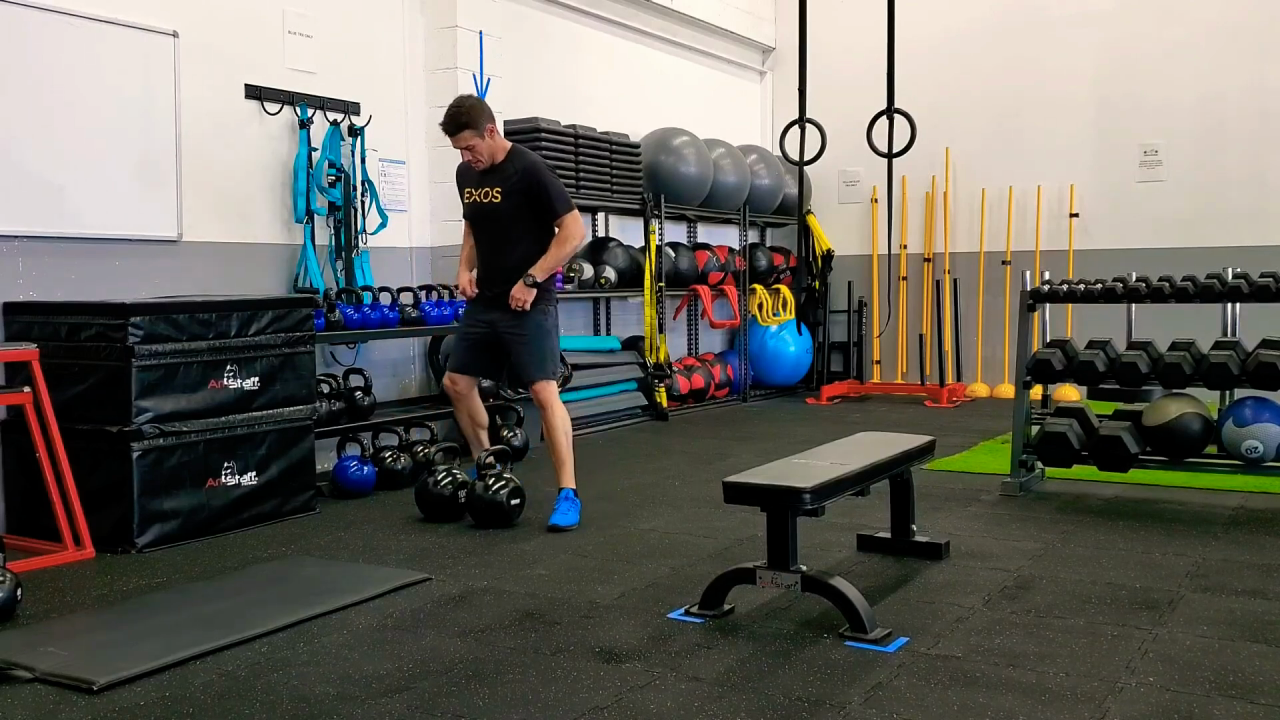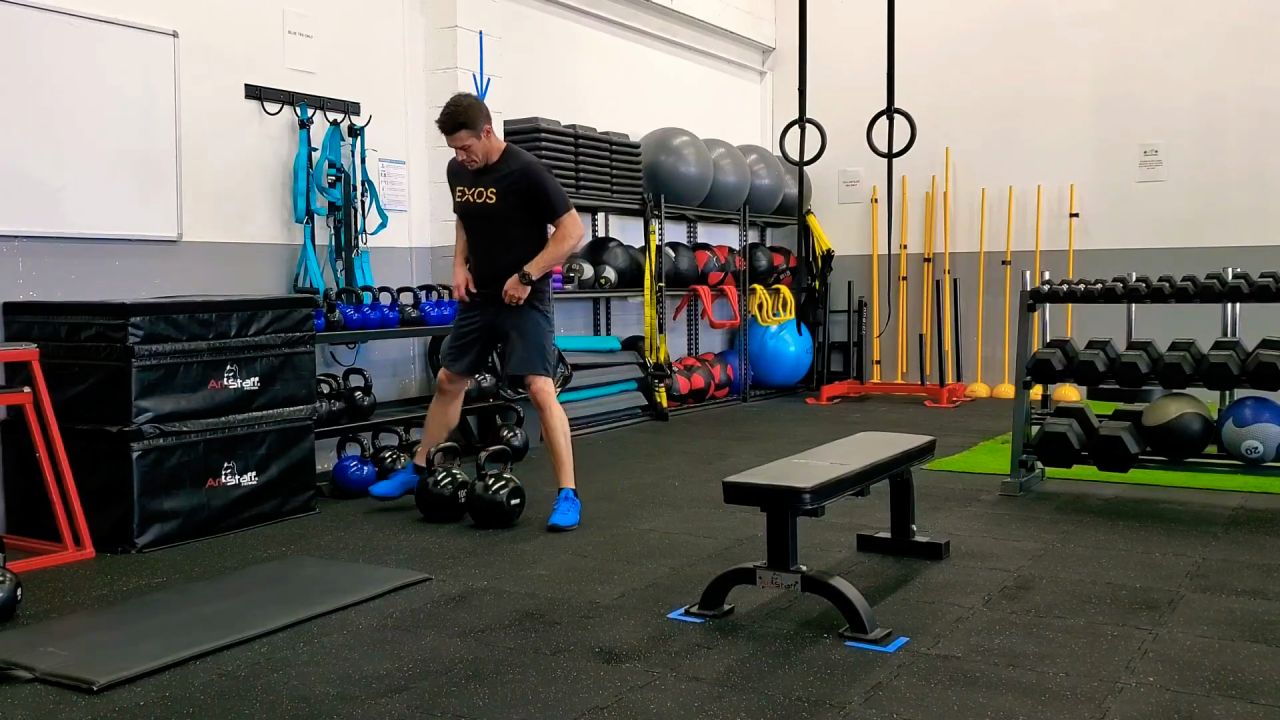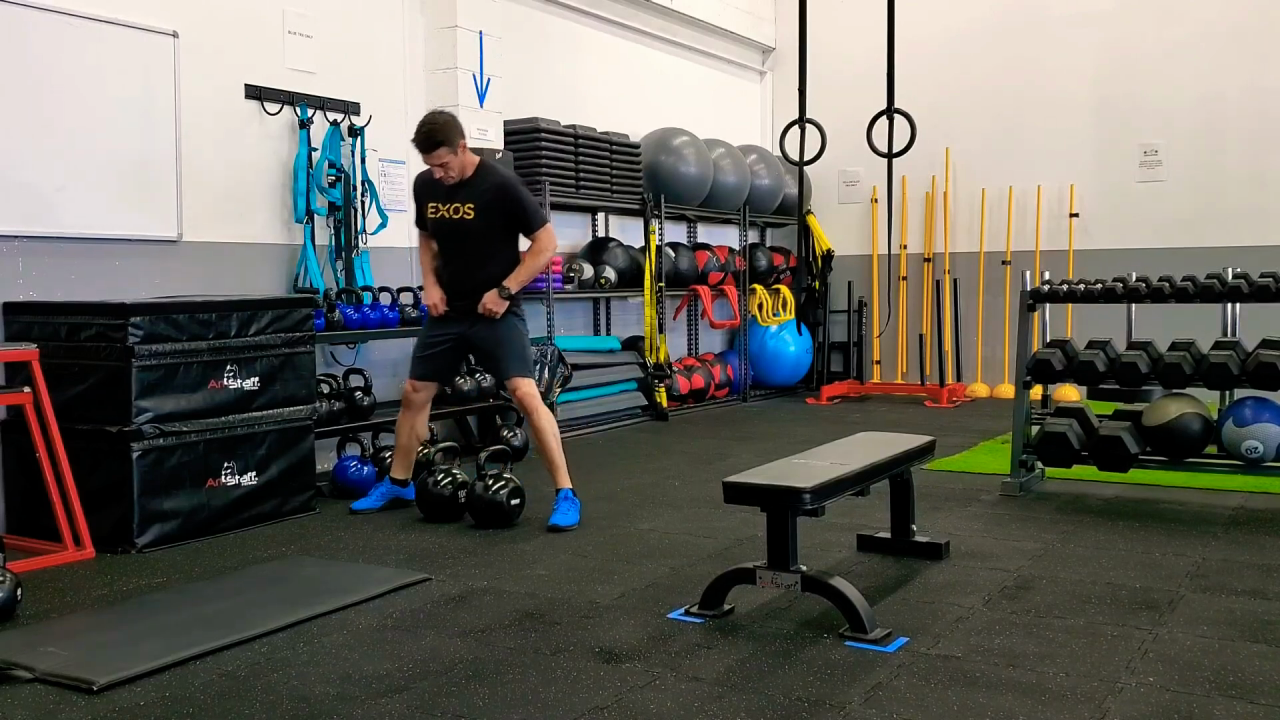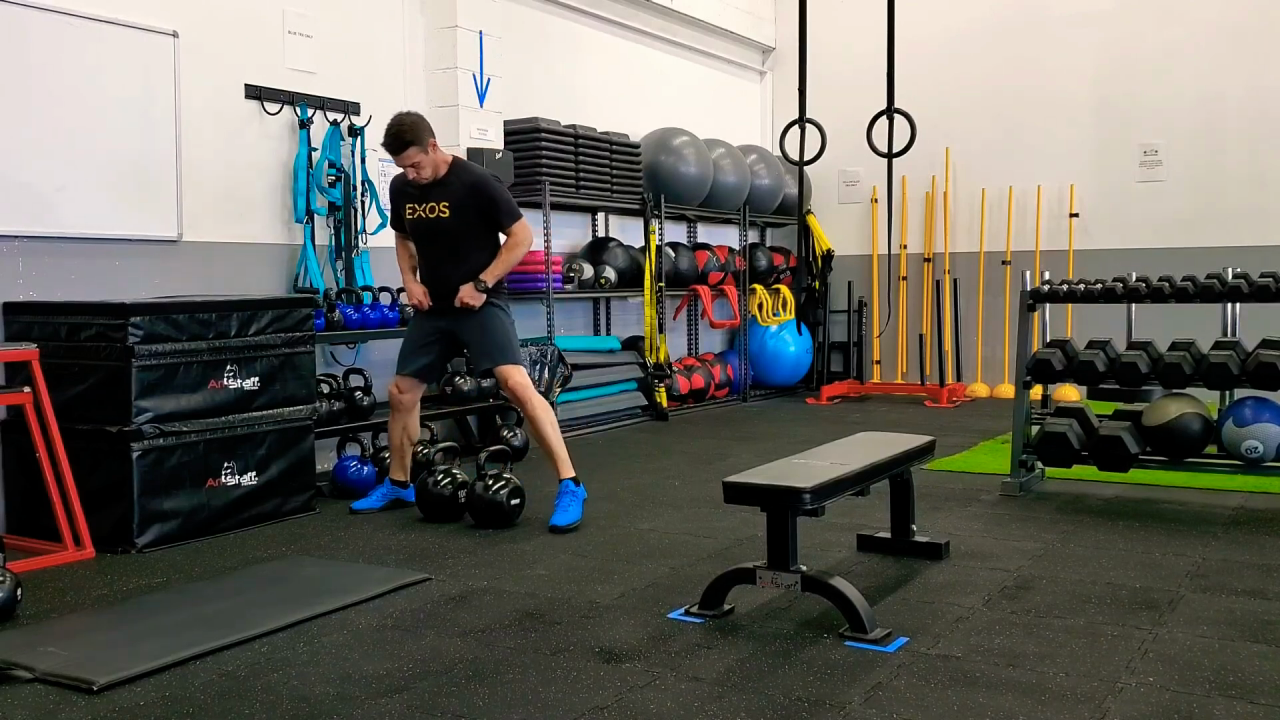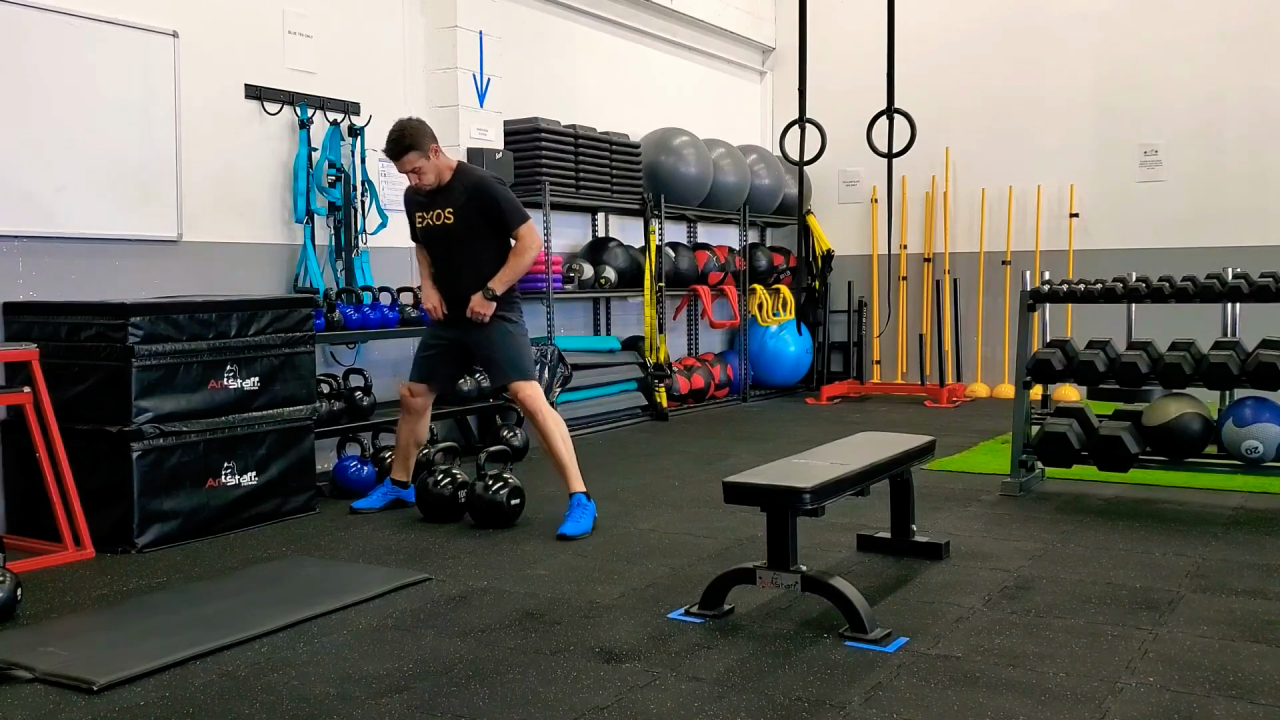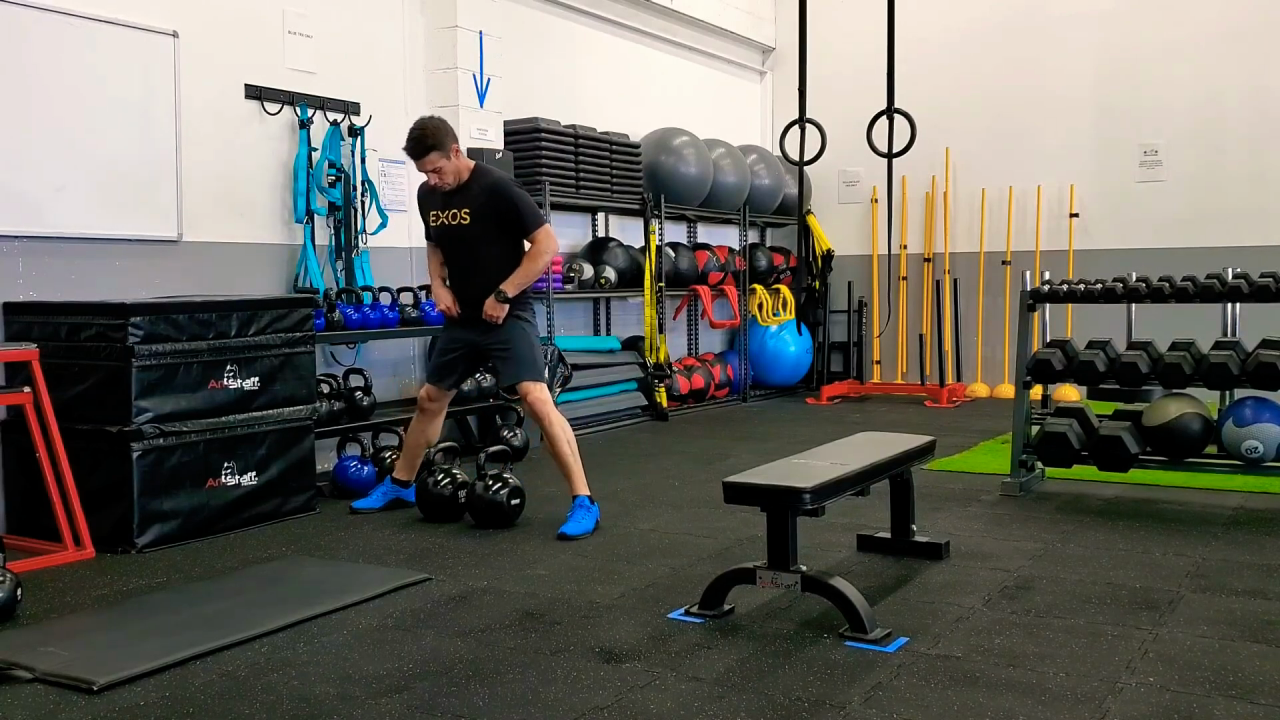
dt=0.2s
person 1, frame 1
left shoulder: (530, 170)
right shoulder: (466, 173)
left elbow: (573, 230)
left wrist: (531, 280)
right wrist: (465, 269)
left hip: (528, 302)
right hip: (485, 301)
left knee: (544, 392)
right knee: (456, 383)
left ankle: (568, 494)
person 1, frame 2
left shoulder: (526, 170)
right shoulder: (457, 170)
left elbow: (571, 229)
left wrist: (527, 276)
right wrist: (460, 265)
left hip: (522, 300)
right hip: (477, 297)
left knee: (539, 391)
right knee: (448, 383)
left ankle: (568, 495)
right ankle: (419, 470)
person 1, frame 3
left shoulder: (501, 186)
right shoulder: (425, 185)
left elbow: (546, 244)
left wrist: (504, 291)
right wrist: (430, 283)
left hip: (497, 310)
right hip: (449, 310)
left knee: (525, 395)
right knee: (415, 394)
left ankle: (566, 494)
right ankle: (398, 483)
person 1, frame 4
left shoulder: (476, 183)
right shoulder: (401, 188)
left elbow: (522, 237)
left wrist: (481, 284)
right wrist: (410, 279)
left hip: (479, 303)
right hip: (433, 308)
left knee: (517, 384)
right knee: (402, 393)
left ankle: (569, 486)
right ankle: (399, 485)
person 1, frame 5
left shoulder: (481, 186)
right shoulder: (413, 197)
left elbow: (530, 242)
left wrist: (491, 292)
right wrist: (428, 287)
left hip: (494, 313)
right hip: (448, 316)
left knee: (528, 397)
right knee: (413, 397)
left ankle: (580, 499)
right ankle: (399, 485)
person 1, frame 6
left shoulder: (497, 188)
right shoulder: (428, 195)
left elbow: (546, 244)
left wrist: (503, 295)
right wrist: (438, 284)
left hip: (506, 315)
right hip: (461, 318)
left knee: (536, 399)
right knee: (429, 400)
left ankle: (584, 502)
right ankle: (400, 485)
